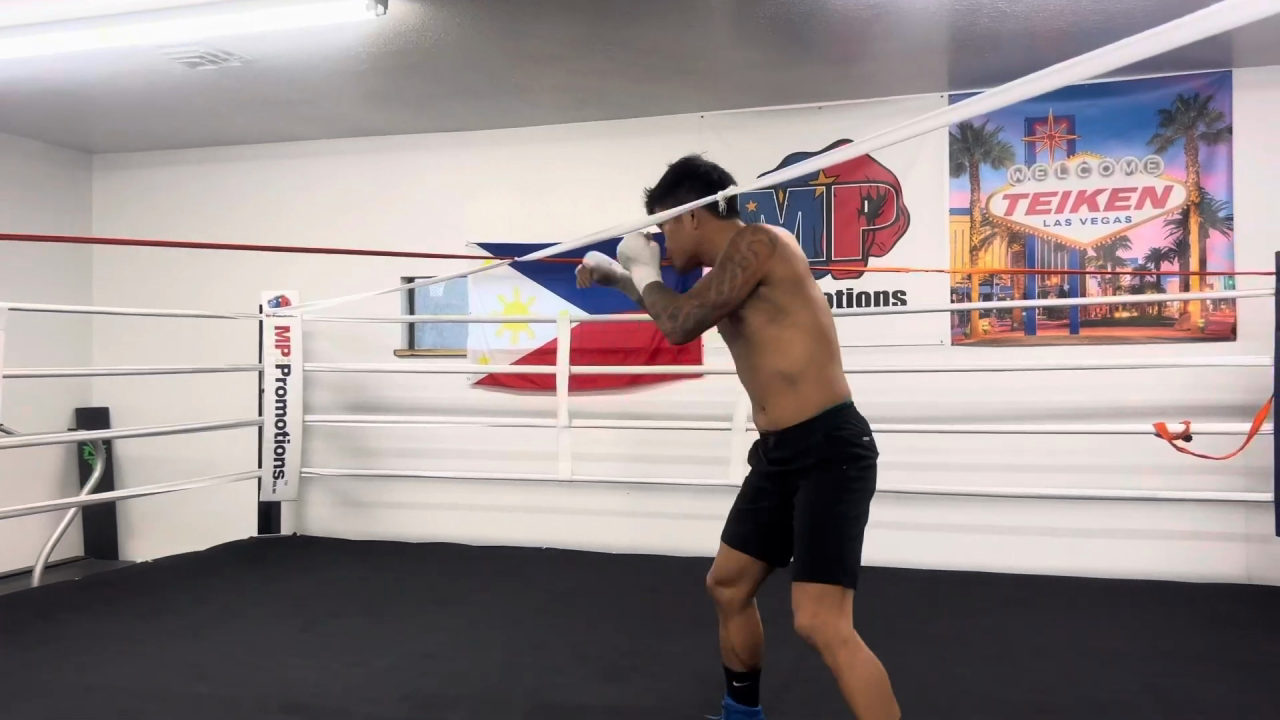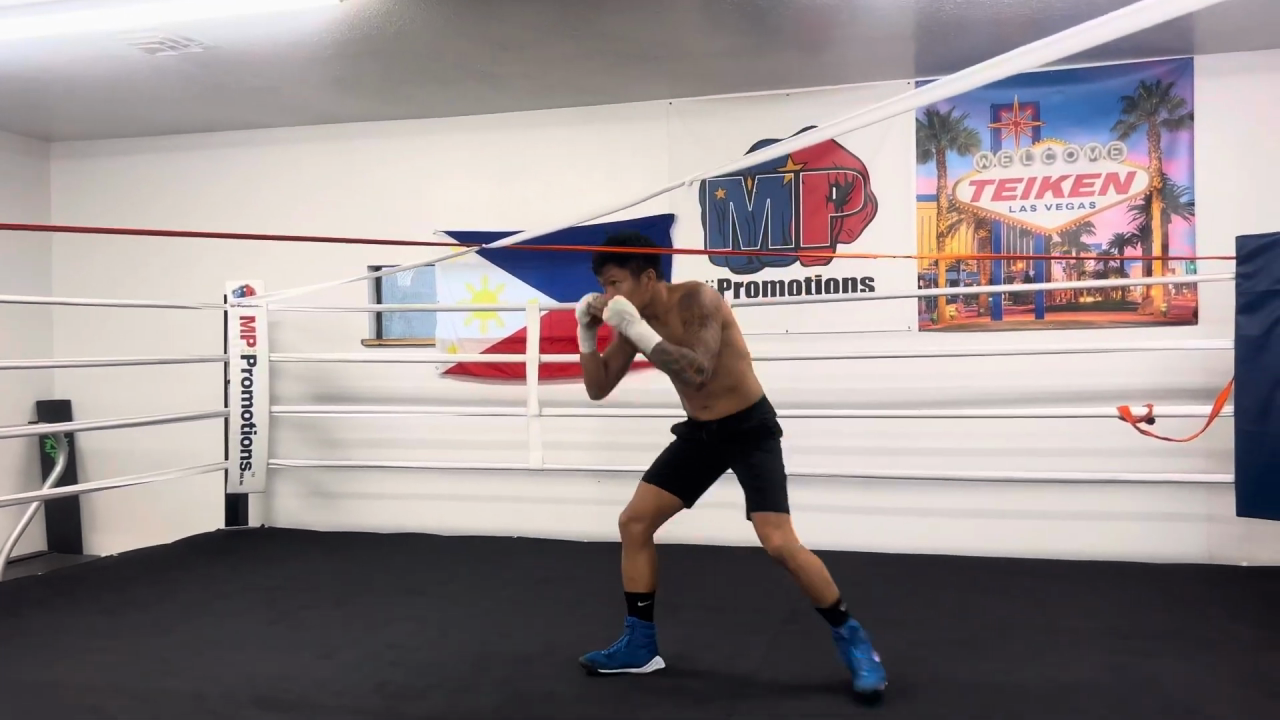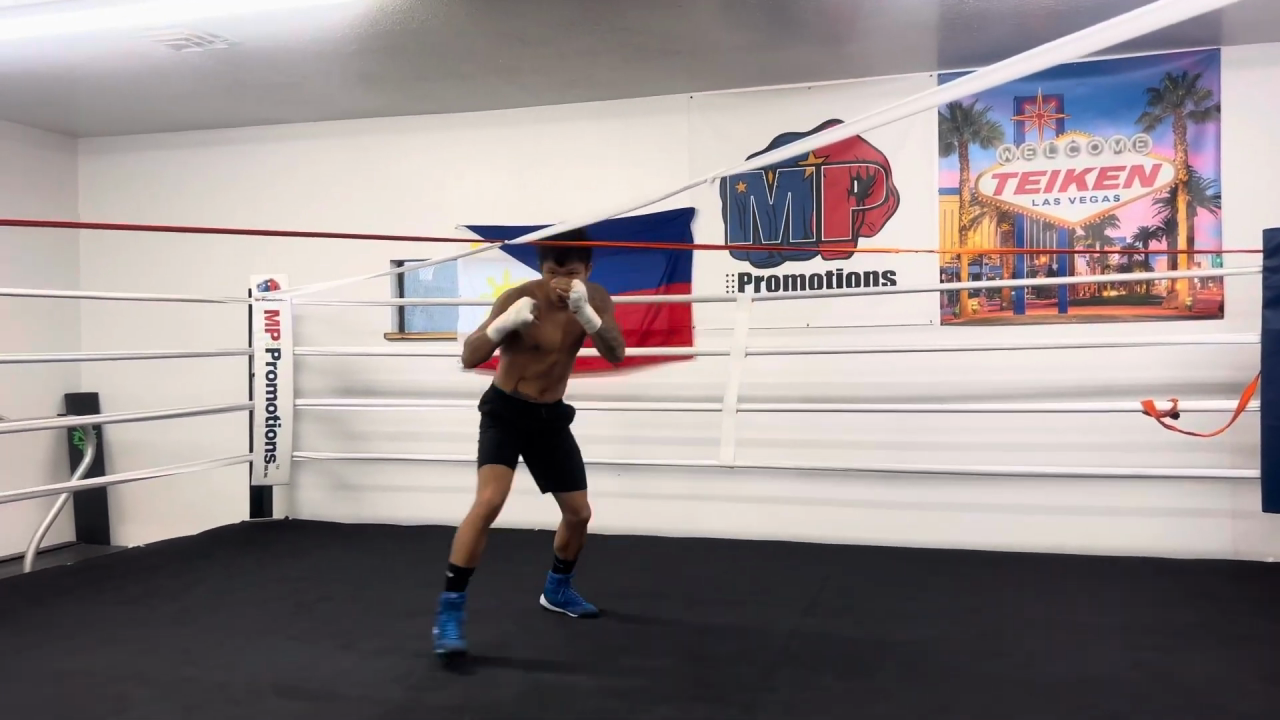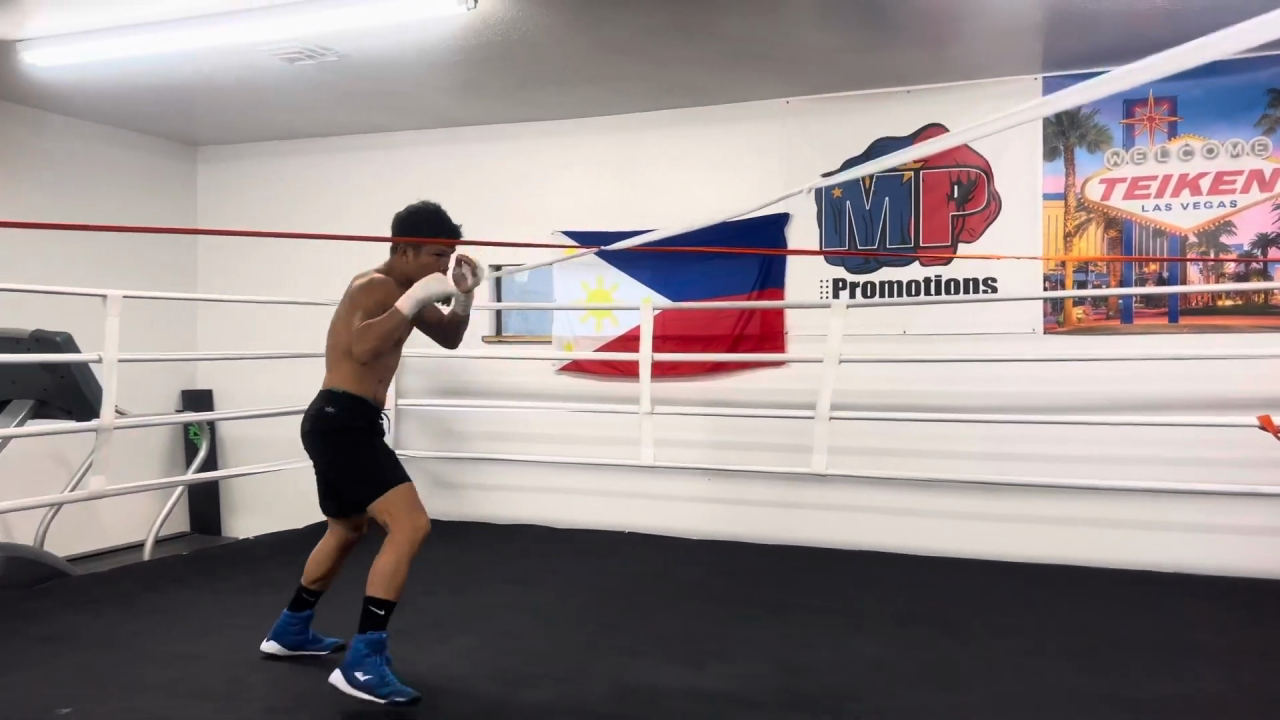
dt=1s
person 1, frame 1
left shoulder: (759, 242)
right shoulder: (733, 264)
left elbow: (678, 324)
right elbow: (689, 322)
left wrist: (645, 272)
right wrist: (623, 276)
left hip: (832, 449)
right hip: (779, 453)
left knee: (820, 622)
right knee: (728, 588)
person 1, frame 2
left shoulder: (701, 297)
right shoulder: (641, 318)
left elbow: (696, 371)
right elbow: (598, 387)
left wrist: (638, 330)
right wrist: (586, 331)
left hip: (752, 427)
right hip: (702, 432)
left knee: (781, 544)
right knee: (633, 522)
left ankle: (852, 640)
right ankle: (639, 644)
person 1, frame 3
left shoulder: (595, 298)
right shoulder: (518, 300)
left elbow: (616, 360)
right elbow: (469, 359)
left wrist: (588, 316)
right wrist: (505, 322)
left hip: (551, 416)
right hip: (507, 411)
left knee: (579, 512)
right knee: (488, 503)
left ankle: (557, 588)
right ankle: (450, 610)
person 1, frame 4
left shoulder: (398, 288)
right shoulder: (374, 287)
left elbow: (450, 337)
right elbow: (363, 347)
left wrist: (463, 294)
right wrist: (417, 298)
left hip: (339, 421)
right hip: (343, 422)
left knee: (345, 531)
right knee: (410, 526)
left ankle: (292, 630)
right ankle: (363, 660)
